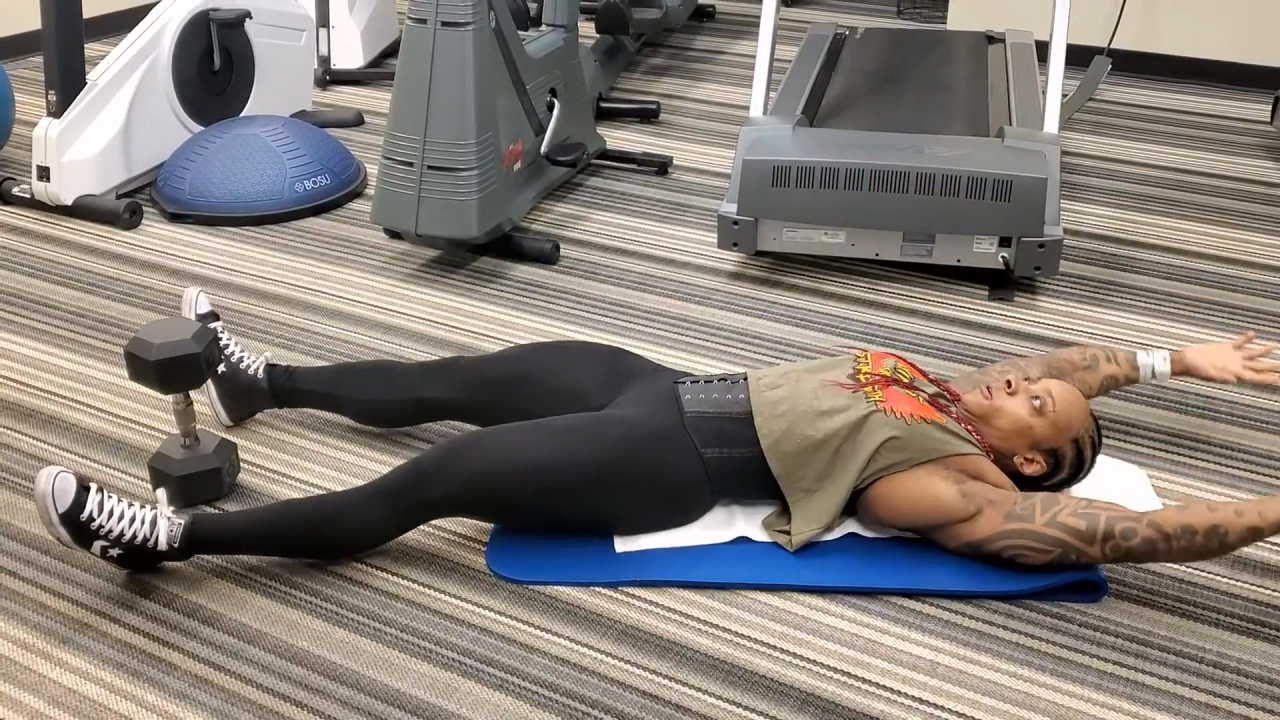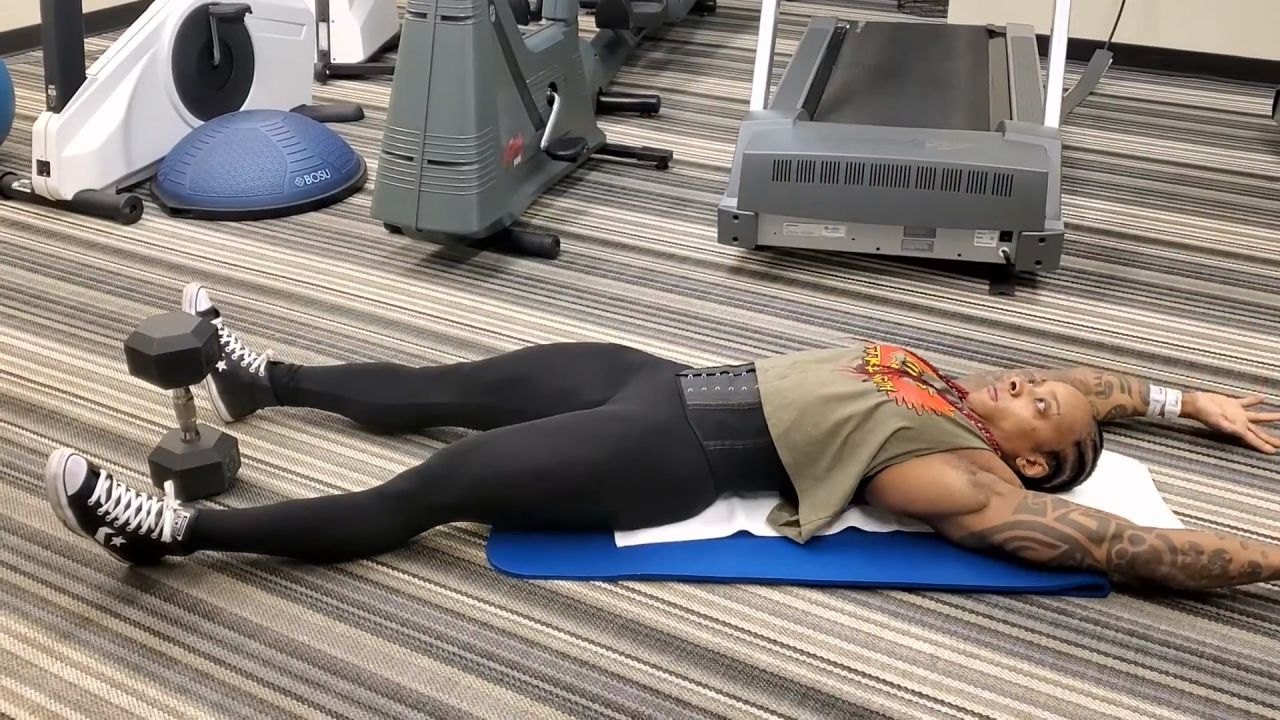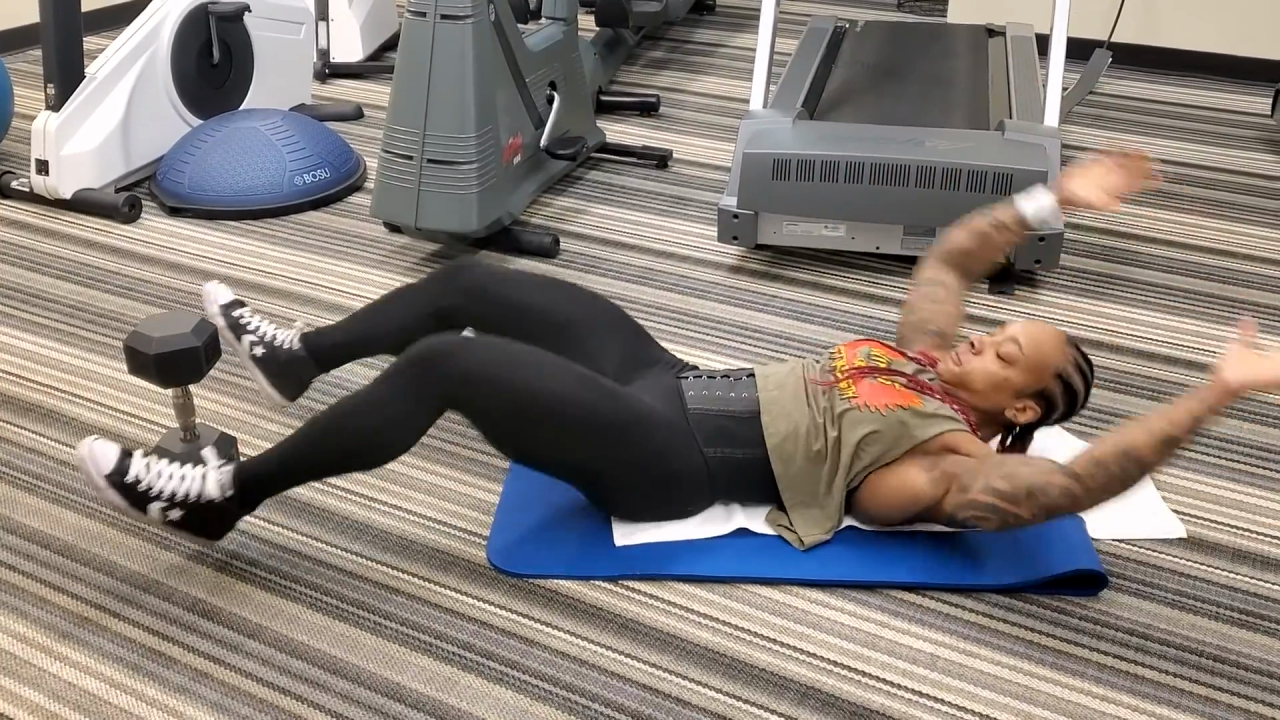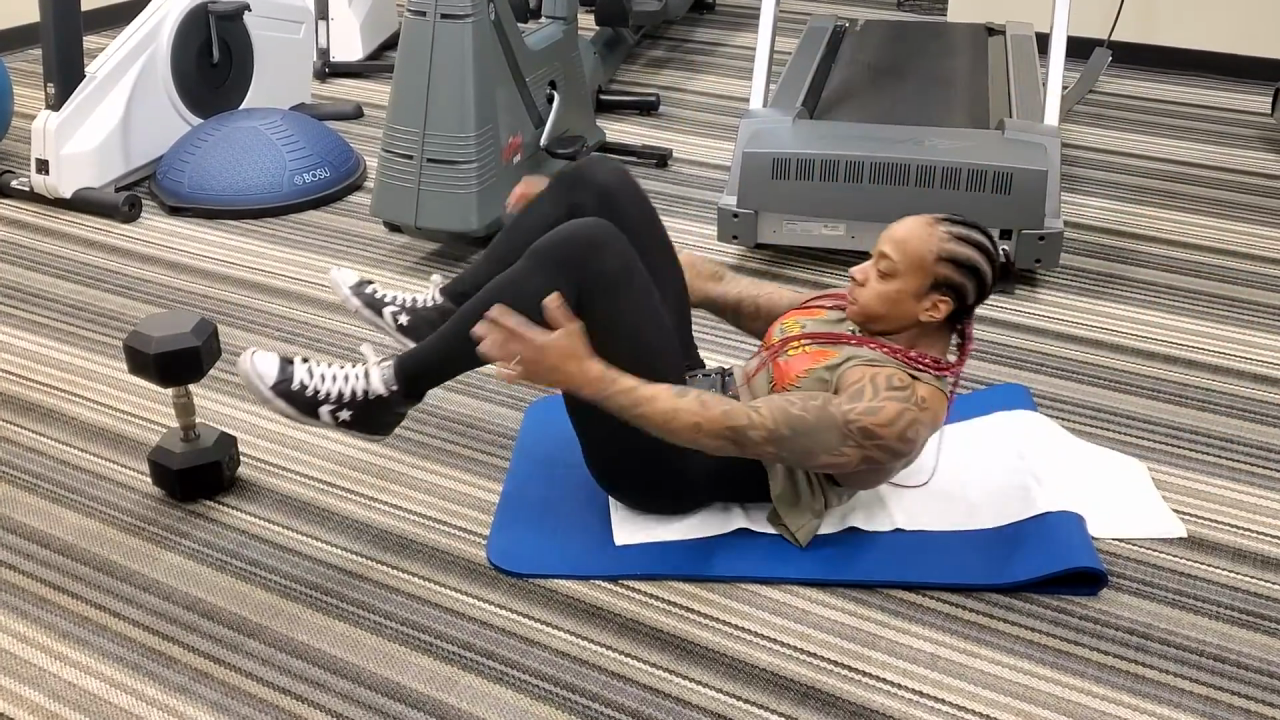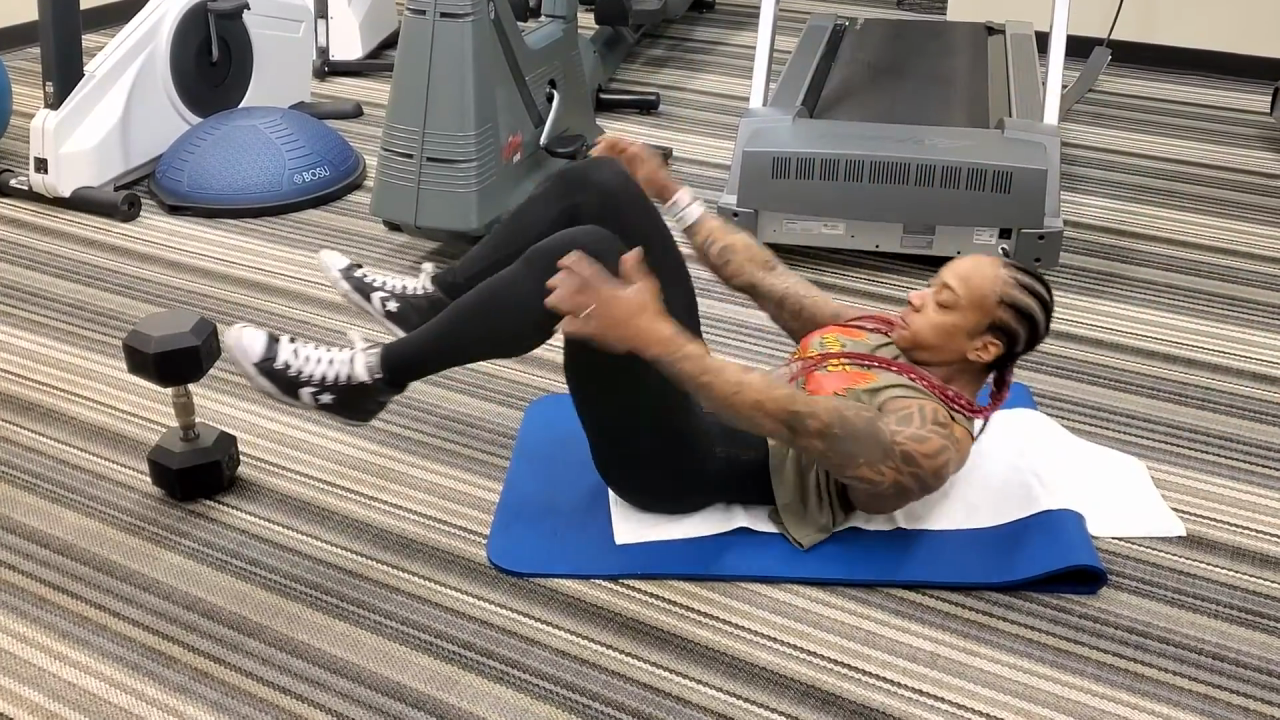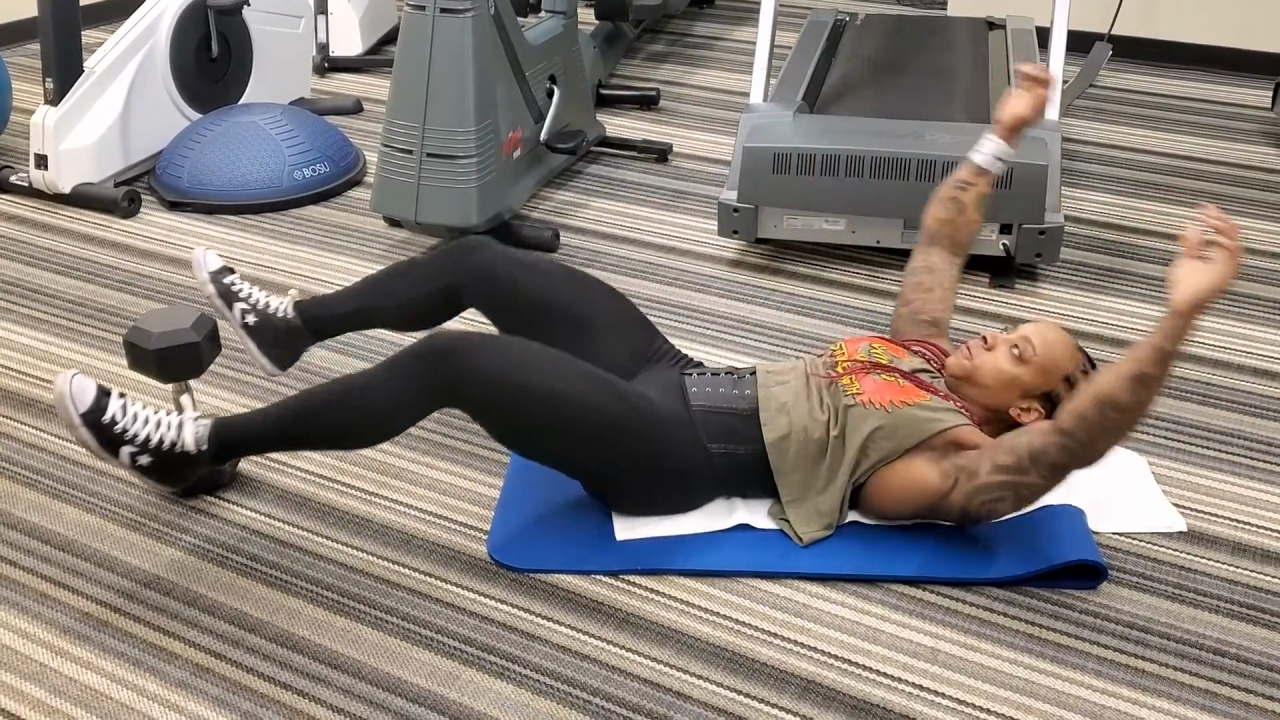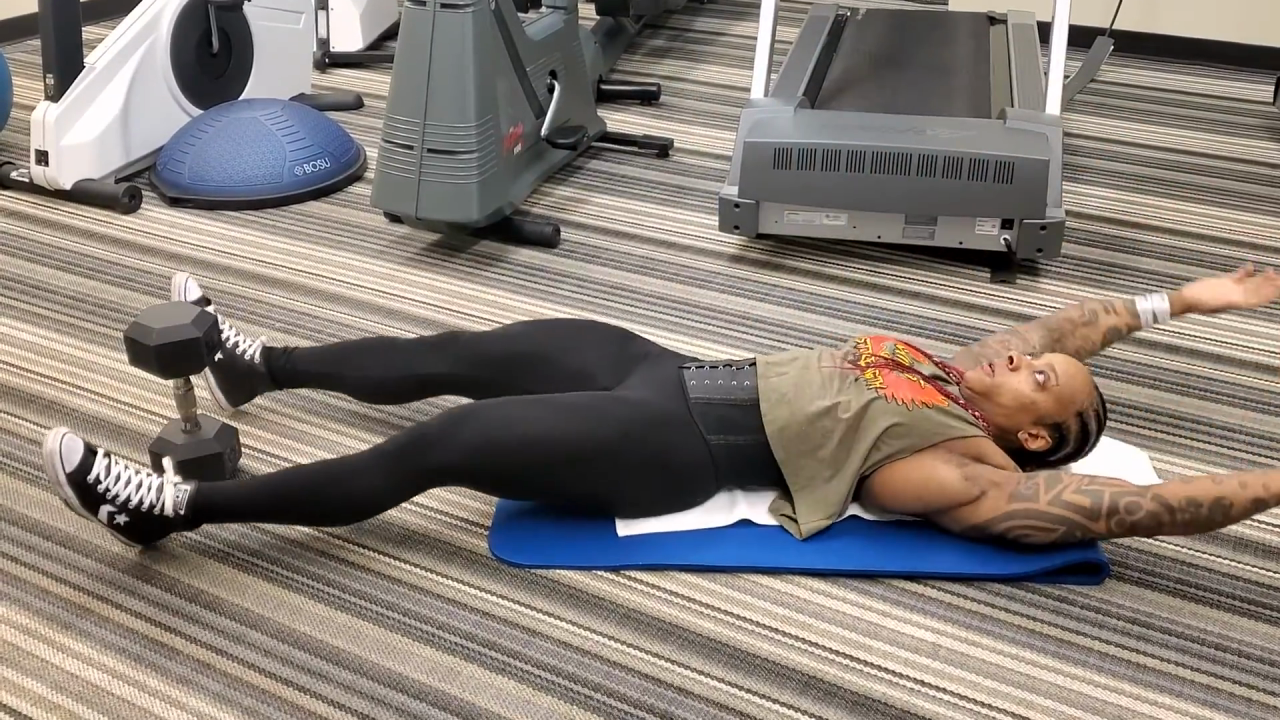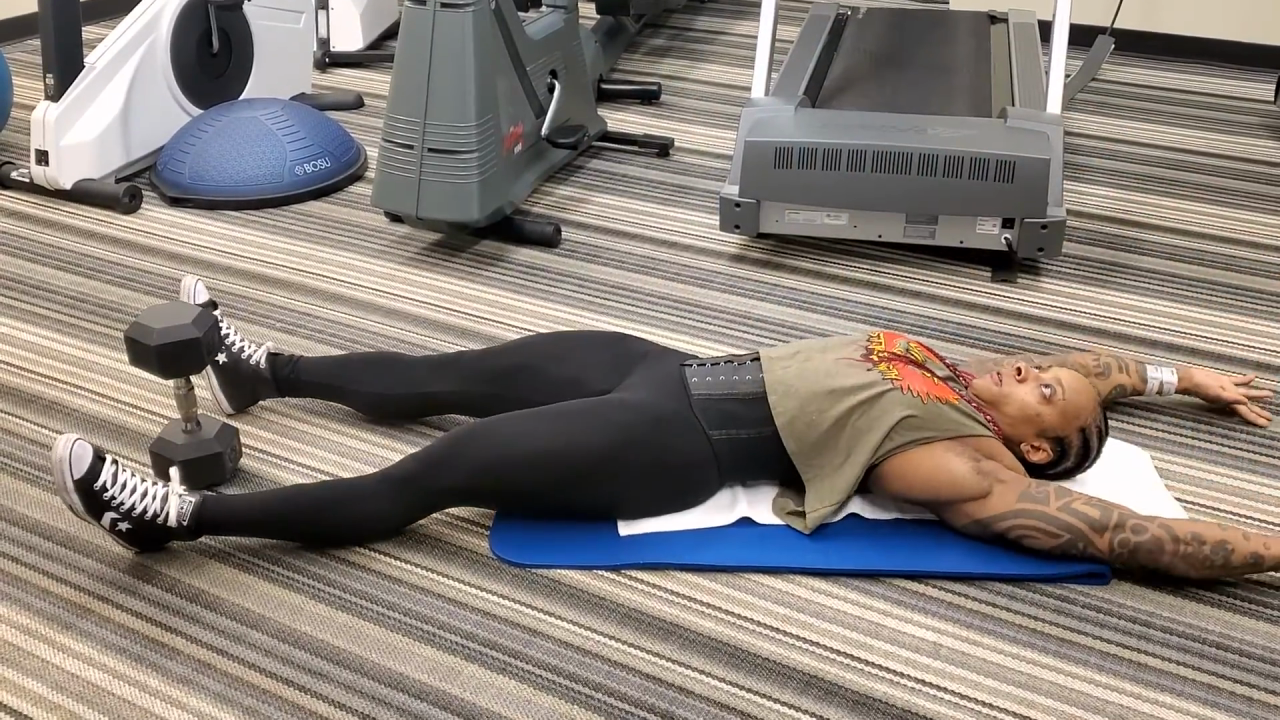
dt=0.4s
person 1, frame 1
left shoulder: (972, 493)
right shoulder: (958, 399)
left elbow: (1124, 531)
right elbow: (1062, 354)
right wrist: (1178, 358)
left hip: (665, 465)
right hip: (670, 387)
left knee: (418, 485)
right knee: (444, 383)
left ankle: (164, 535)
right ankle: (256, 380)
person 1, frame 2
left shoulder: (981, 486)
right shoulder: (961, 395)
left elbow: (1134, 544)
right elbow: (1074, 369)
left hip: (669, 458)
right hip: (670, 380)
left knee: (421, 496)
right knee: (442, 388)
left ankle: (170, 530)
right ankle: (255, 374)
person 1, frame 3
left shoulder: (962, 466)
right shoulder: (937, 364)
left elbow: (1079, 477)
right elbow: (951, 257)
right wrist: (1053, 196)
left hip: (666, 461)
right hip: (682, 393)
left knee: (452, 367)
right knee: (467, 283)
left ankle: (227, 490)
right ankle: (298, 354)
person 1, frame 4
left shoulder: (894, 409)
right shoulder: (871, 317)
left elbow: (740, 432)
right elbow: (716, 282)
left wrist: (587, 374)
left hip: (666, 468)
right hip: (693, 393)
left knee: (583, 247)
right knee: (600, 183)
left ankle: (383, 389)
right ankle: (442, 311)
person 1, frame 5
left shoulder: (929, 442)
right shoulder: (895, 330)
left elbow: (786, 422)
right elbow: (764, 277)
left wrist: (651, 337)
right wrist: (668, 192)
left hip: (685, 464)
right hip: (703, 405)
left knee: (583, 252)
right knee: (603, 183)
left ankle: (376, 375)
right ankle: (429, 299)
person 1, frame 6
left shoulder: (964, 469)
right shoulder: (926, 358)
left elbow: (1075, 435)
right elbow: (938, 238)
left wrist: (1178, 315)
right wrist: (999, 140)
left hip: (669, 454)
right hip: (672, 371)
left knee: (444, 364)
right knee: (472, 264)
left ankle: (195, 446)
right ankle: (286, 325)
person 1, frame 7
left shoulder: (976, 475)
right shoulder: (962, 381)
left elbow: (1125, 505)
right elbow: (1058, 322)
right wrist: (1180, 298)
left hip: (672, 450)
right hip: (678, 372)
left knee: (428, 450)
right knee: (449, 356)
left ankle: (169, 505)
right ankle: (252, 363)
person 1, frame 8
left shoulder: (984, 472)
right shoulder: (964, 383)
left elbow: (1123, 532)
right elbow: (1076, 356)
left hip: (677, 446)
right hip: (675, 370)
left knee: (431, 477)
right knee: (450, 375)
left ankle: (176, 515)
right ankle: (257, 367)
